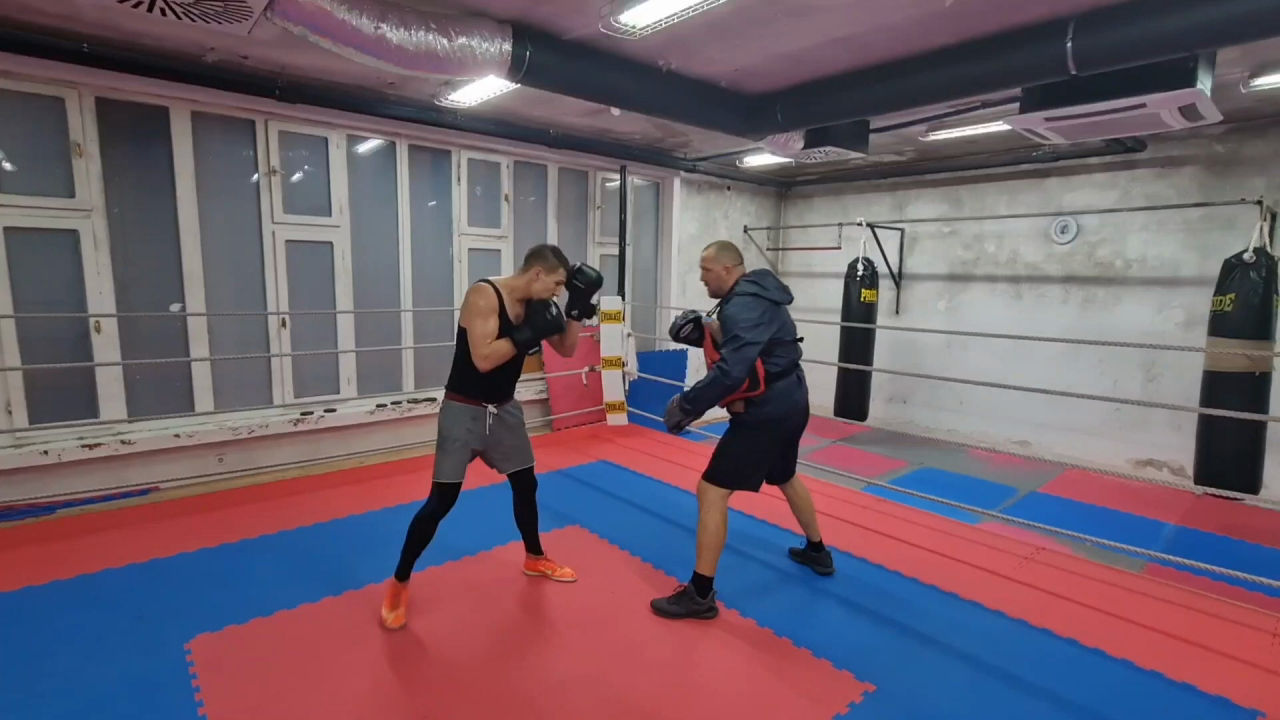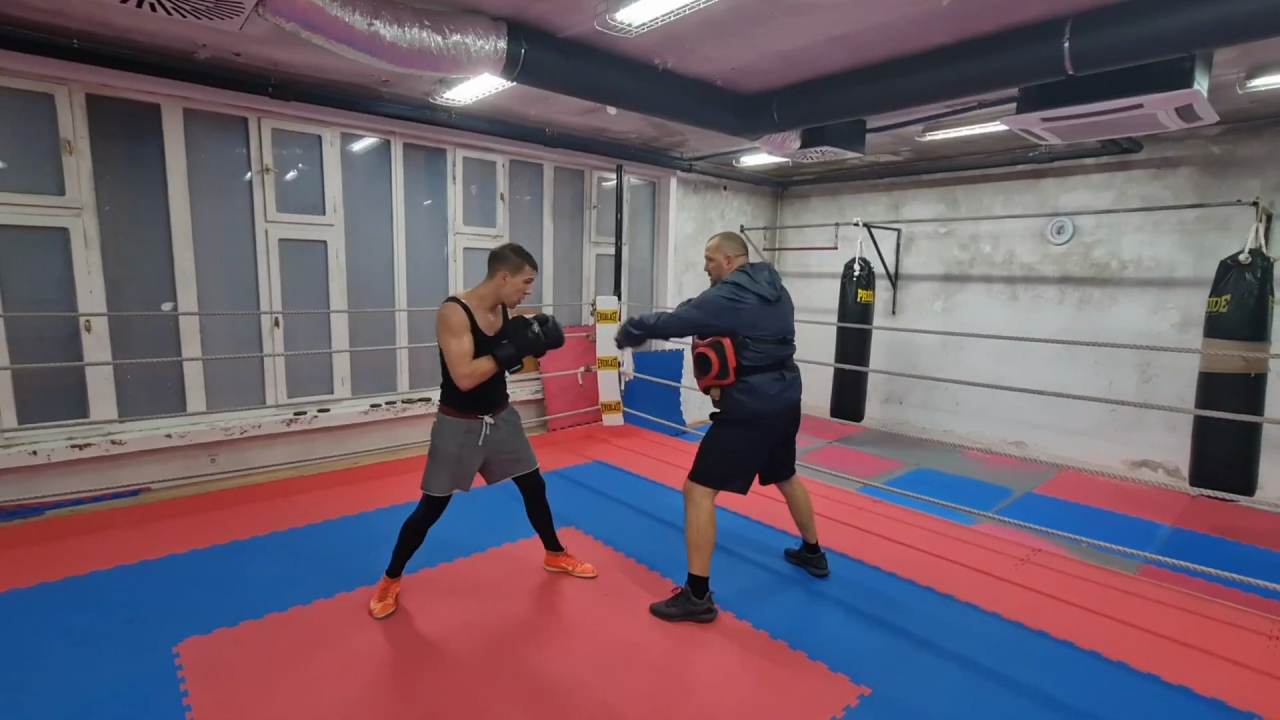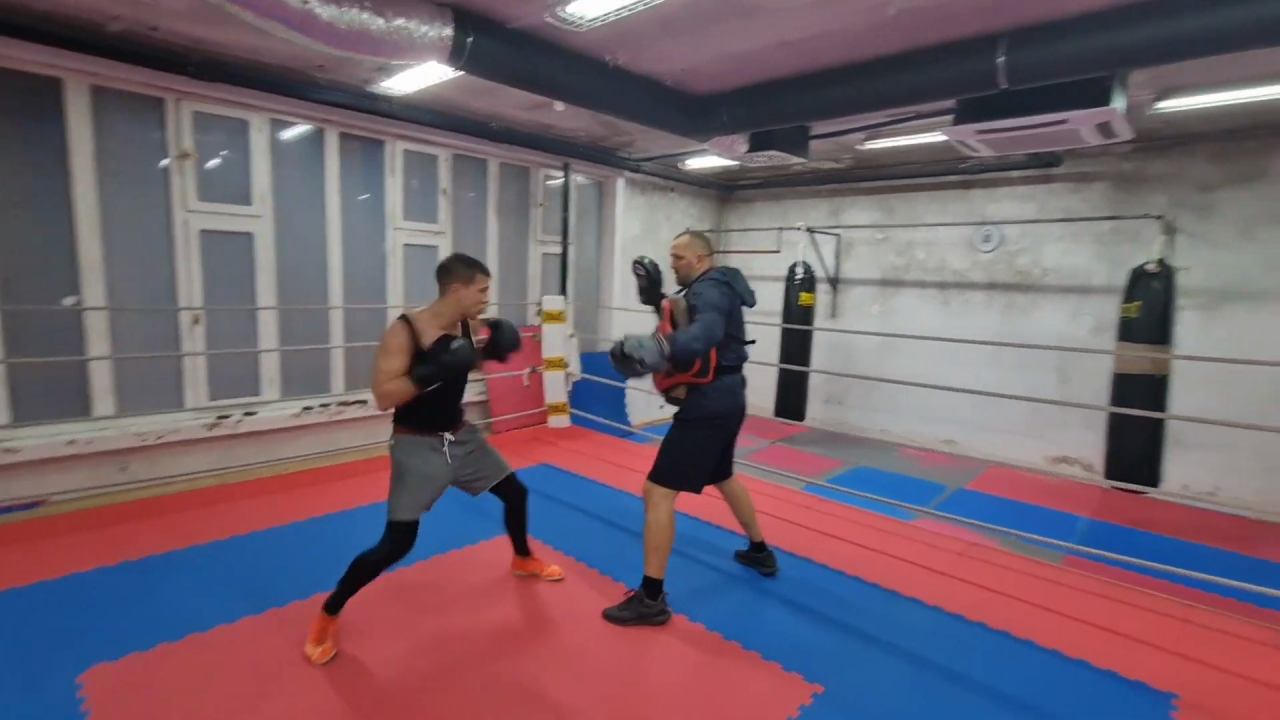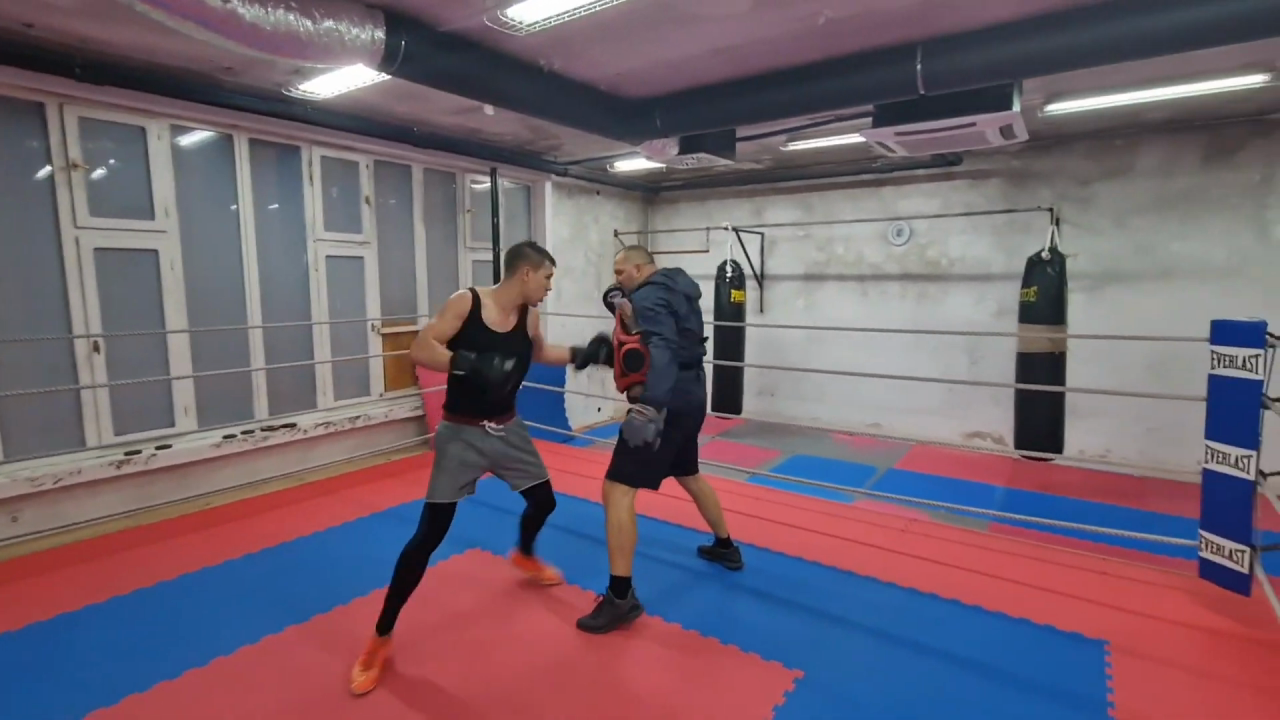
dt=0.5s
person 1, frame 1
left shoulder: (533, 304)
right shoulder: (483, 295)
left elbow: (567, 349)
right elbow: (483, 358)
left wrist: (578, 306)
right wrist: (529, 333)
left hip: (504, 409)
right hip: (464, 410)
left knee: (526, 484)
right knee: (442, 500)
left ankle: (534, 558)
right ankle: (400, 582)
person 1, frame 2
left shoulder: (505, 309)
right shoulder: (454, 313)
right elbow: (464, 377)
left wrist: (537, 340)
right wrist: (511, 349)
left hip: (500, 418)
right hip: (458, 425)
left knee: (534, 487)
right knee: (431, 509)
left ankle: (555, 555)
right ankle: (391, 579)
person 1, frame 3
left shoulder: (467, 322)
right shoulder: (403, 330)
left elbow: (500, 350)
right elbow: (385, 397)
left wrist: (497, 345)
right wrist: (431, 372)
left hip: (458, 436)
right hip: (416, 444)
left knee: (516, 492)
right knee: (396, 544)
left ankle: (524, 559)
right ankle: (328, 615)
person 1, frame 4
left shoulder: (525, 314)
right shoulder: (465, 302)
left elbow: (538, 354)
right elbow: (419, 350)
left wrist: (582, 353)
right wrist: (465, 364)
left hip: (507, 426)
right hip: (463, 432)
left knee: (543, 498)
right knee: (431, 533)
left ankle: (524, 556)
right ankle: (380, 640)
person 2, frame 1
left shoulder: (744, 307)
right shoulder: (754, 297)
left elbow: (731, 370)
left wrist: (686, 404)
right wrist: (702, 332)
left hip: (764, 412)
right hip: (789, 404)
left knee: (711, 491)
right knee: (785, 478)
left ankle: (700, 594)
right ankle: (817, 551)
person 2, frame 2
left shoulder: (728, 296)
right shoulder: (775, 293)
left elbow: (675, 321)
left wrist: (632, 330)
right wrist: (711, 328)
left hip: (749, 410)
right hip: (785, 402)
left knee: (699, 491)
right knee: (785, 477)
left ankle: (698, 596)
right ankle: (812, 553)
person 2, frame 3
left shoulder: (711, 292)
right shoulder: (708, 291)
left elbow: (702, 335)
right elbow: (689, 329)
left wrist: (658, 348)
right wrist: (655, 295)
left hip: (706, 408)
right hip: (725, 403)
left knee: (658, 491)
right knee: (721, 479)
left ankle: (651, 598)
right ankle: (760, 552)
person 2, frame 4
left shoulder: (648, 297)
right shoulder: (675, 293)
left elbow: (664, 350)
left wrist: (649, 407)
right wrist: (625, 313)
left hip: (668, 404)
right hip: (688, 399)
left knee: (617, 490)
right knee: (688, 475)
left ankle: (621, 598)
right ankle: (726, 547)
